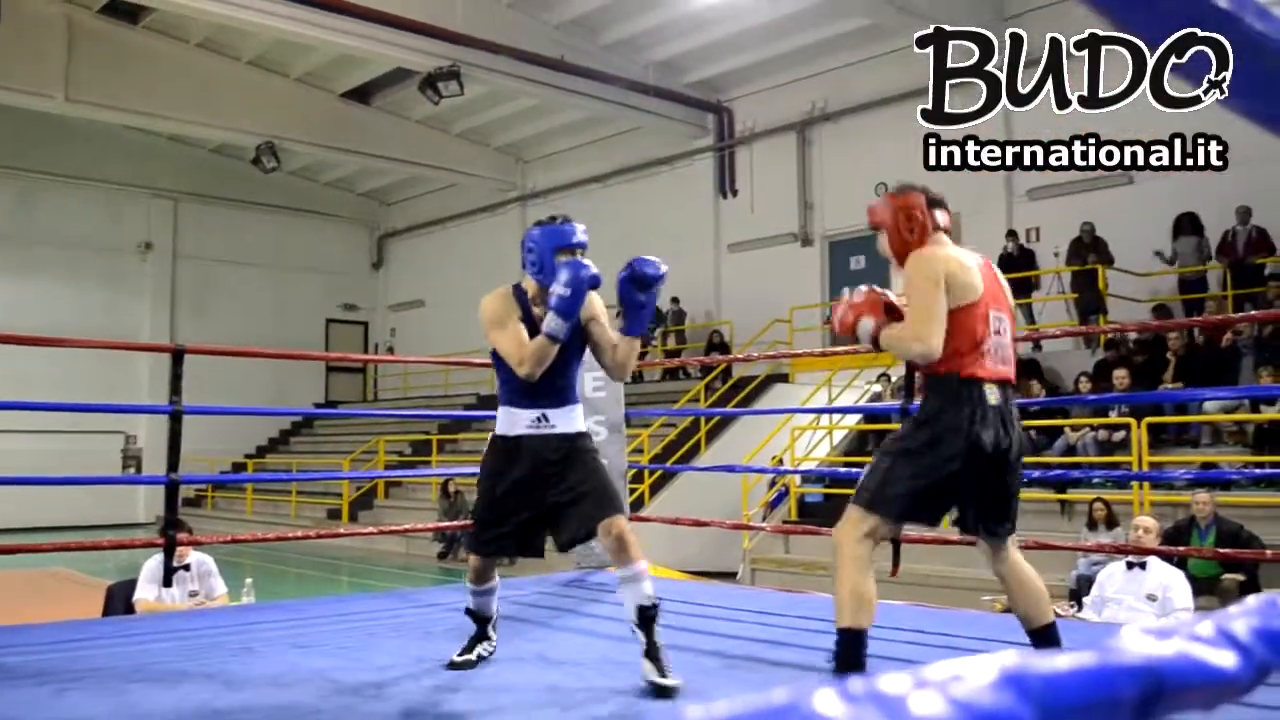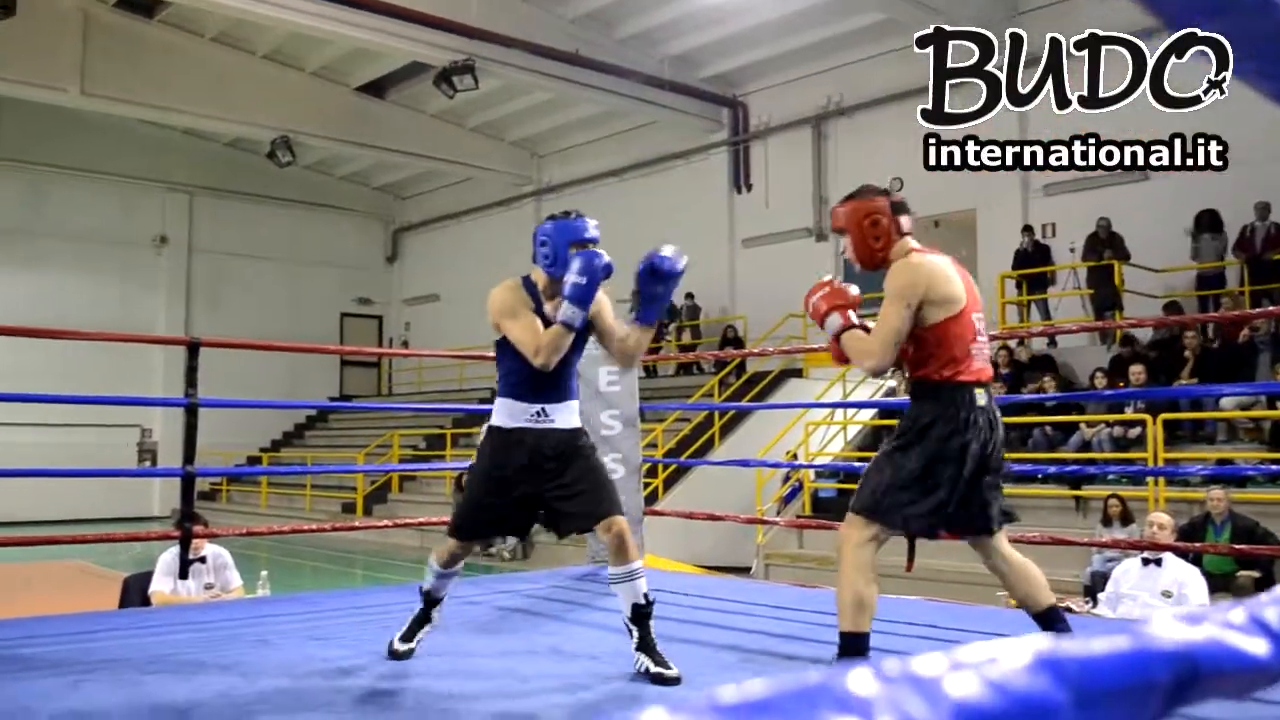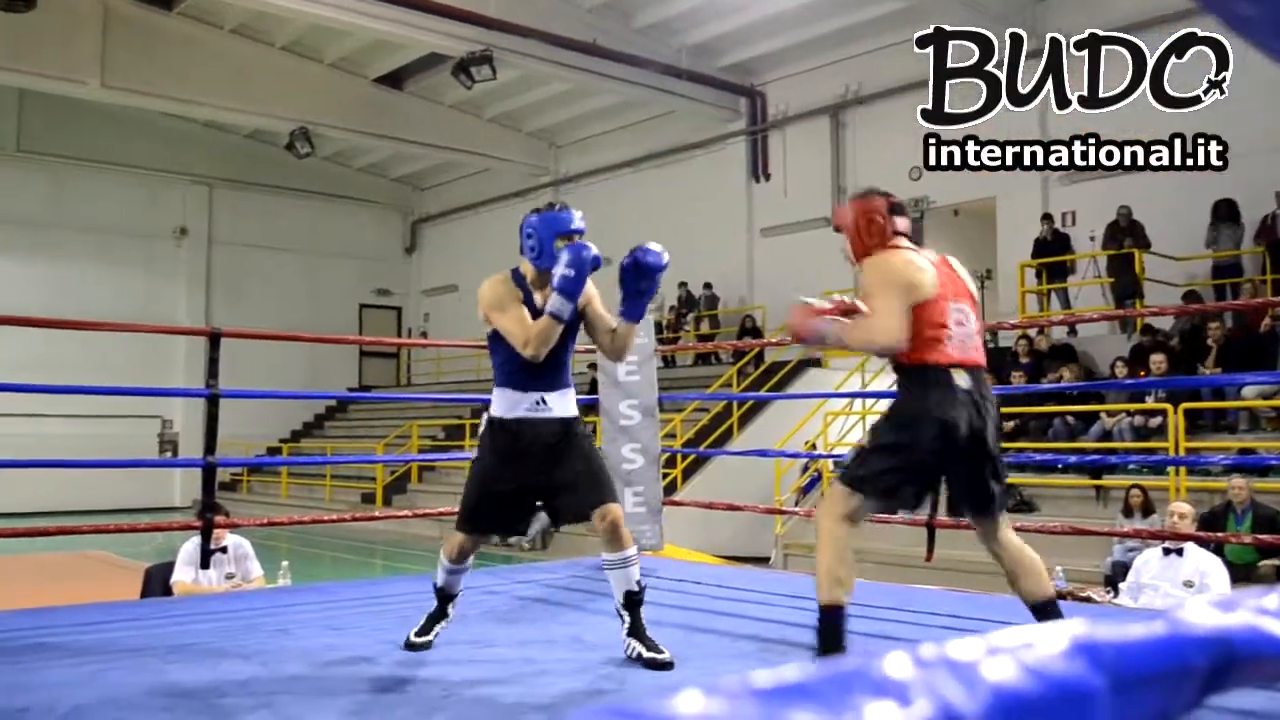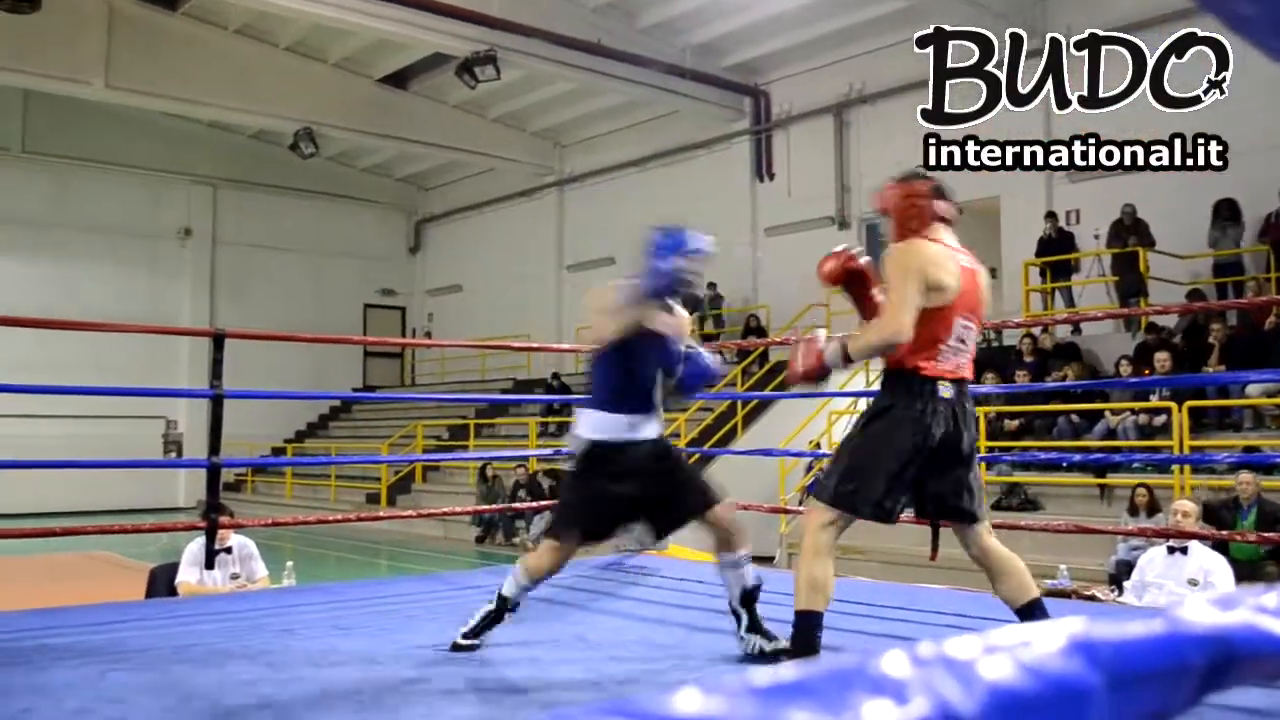
dt=0.4s
person 1, frame 1
left shoulder: (928, 261)
right shoulder: (989, 270)
left elbow: (925, 346)
left wrist: (868, 326)
right wrist: (894, 318)
left hip: (951, 414)
right hip: (999, 416)
left knee: (855, 534)
right knee: (1001, 549)
left ankle: (848, 674)
person 1, frame 2
left shoulder: (909, 271)
right shoulder: (951, 270)
left elbow: (876, 363)
left wrist: (833, 318)
right wrist: (863, 335)
left hip: (940, 419)
right hip: (981, 417)
left knee: (858, 539)
right knee: (992, 544)
person 1, frame 3
left shoulder: (884, 266)
right shoulder: (953, 267)
left elbow: (887, 339)
left wrist: (822, 325)
right wrist: (864, 322)
left hip: (926, 405)
right hip: (975, 401)
left knee: (836, 513)
right knee: (993, 530)
left ankle: (830, 649)
person 1, frame 4
left shoulder: (910, 254)
right shoulder: (978, 271)
left elbow: (894, 333)
left wrist: (829, 354)
right wrist: (859, 285)
left hip: (905, 407)
right hip: (954, 412)
left knee: (821, 525)
right knee: (978, 538)
left ankle: (803, 658)
person 2, frame 1
left shoulder: (588, 302)
right shoulder: (499, 305)
left elbow: (620, 369)
right elbow: (527, 368)
left wrist: (639, 309)
right wrist: (561, 310)
left hip: (569, 439)
right hip: (514, 443)
left knee: (618, 531)
right knee: (480, 556)
left ankle: (649, 646)
right ankle: (484, 632)
person 2, frame 2
left shoulder: (591, 296)
right shoulder: (508, 296)
left elbow: (628, 355)
right elbow: (542, 357)
left wrist: (652, 302)
right wrist: (573, 300)
left hip: (566, 434)
right hip: (511, 436)
left knee: (617, 530)
right knee: (459, 541)
left ankle: (645, 644)
right ankle: (423, 614)
person 2, frame 3
left shoulder: (580, 287)
right shoulder: (498, 289)
left elbow: (616, 351)
right elbow: (532, 349)
left wrist: (637, 296)
right wrist: (565, 292)
left hip: (563, 424)
right hip: (510, 427)
left knee: (611, 519)
right knee: (467, 537)
left ankle: (634, 631)
right ankle: (441, 610)
person 2, frame 4
left shoulder: (676, 315)
right shoulder: (612, 298)
left elbow: (684, 376)
right elbow: (602, 333)
left wrist: (695, 366)
right wrist: (643, 294)
left hip: (646, 443)
right hip: (602, 445)
left knee: (725, 522)
right knee: (560, 549)
left ankle: (748, 625)
right ankle: (498, 611)
